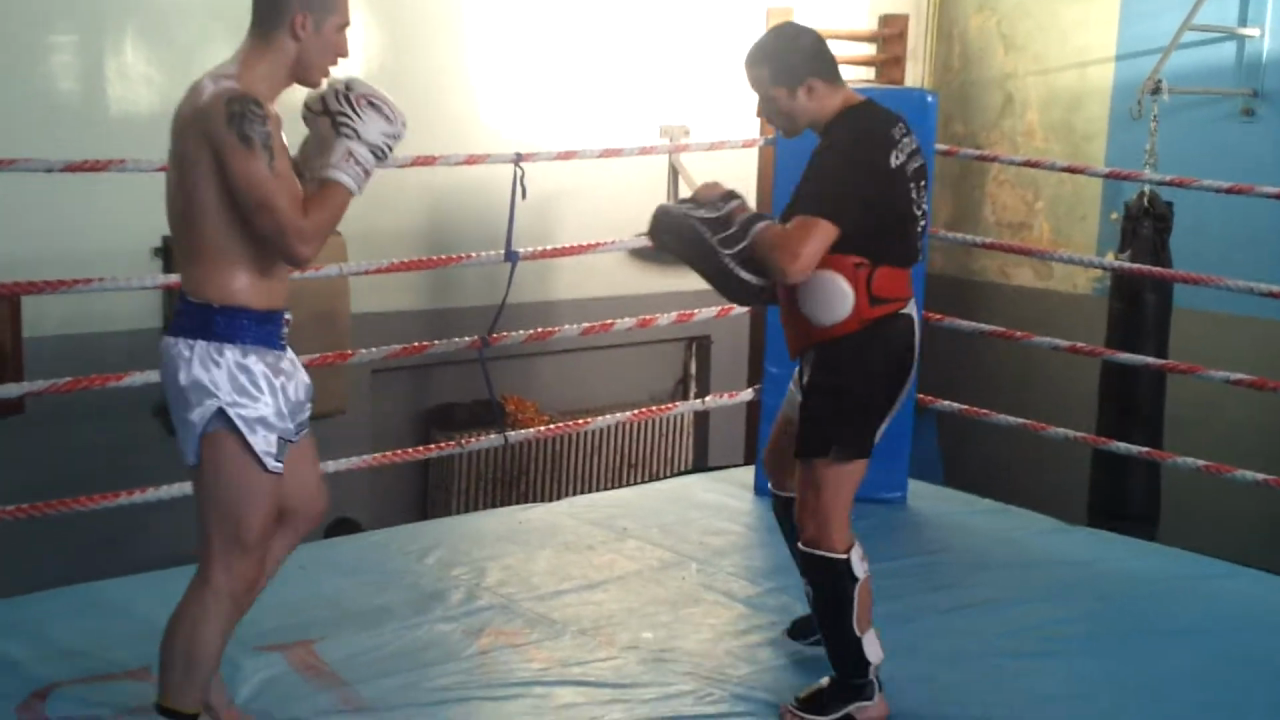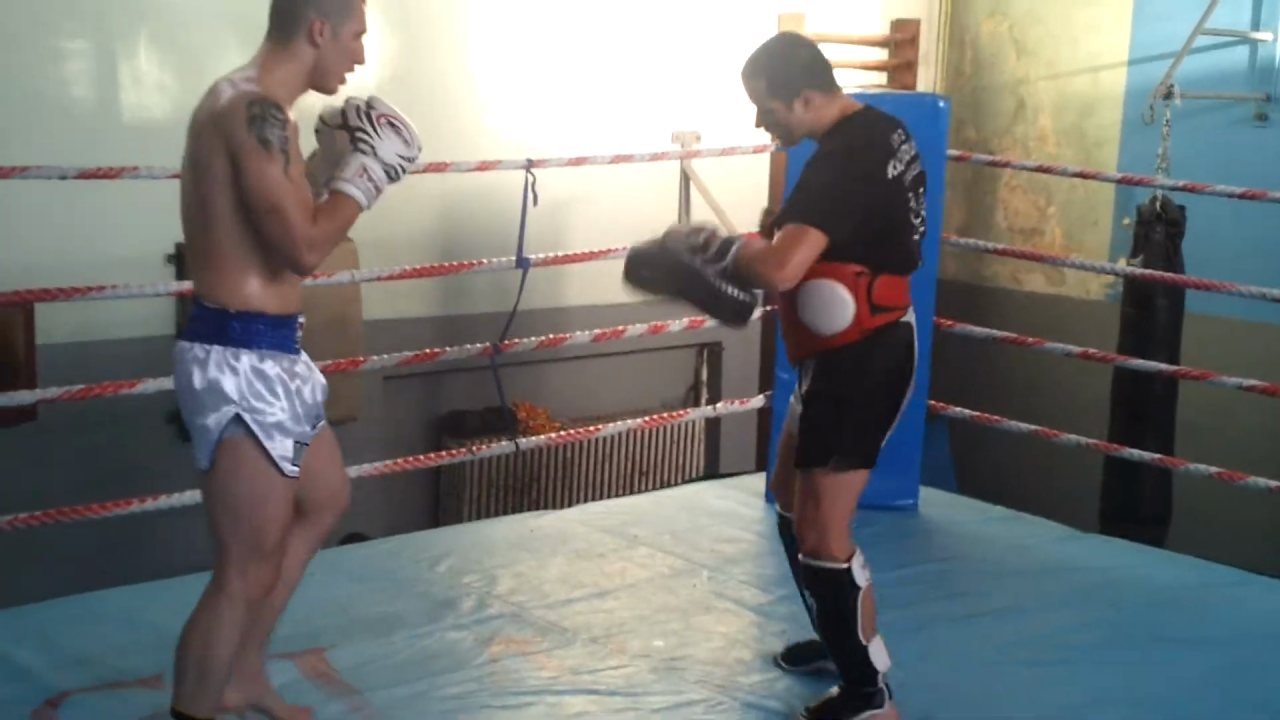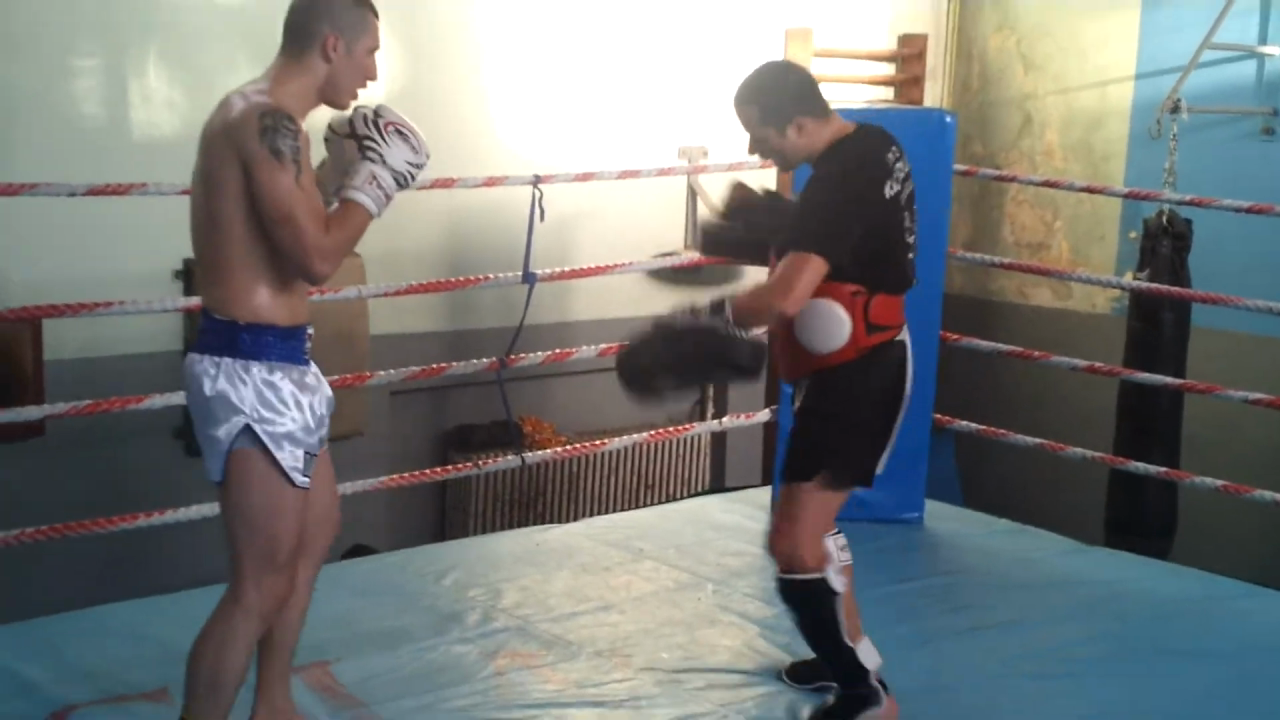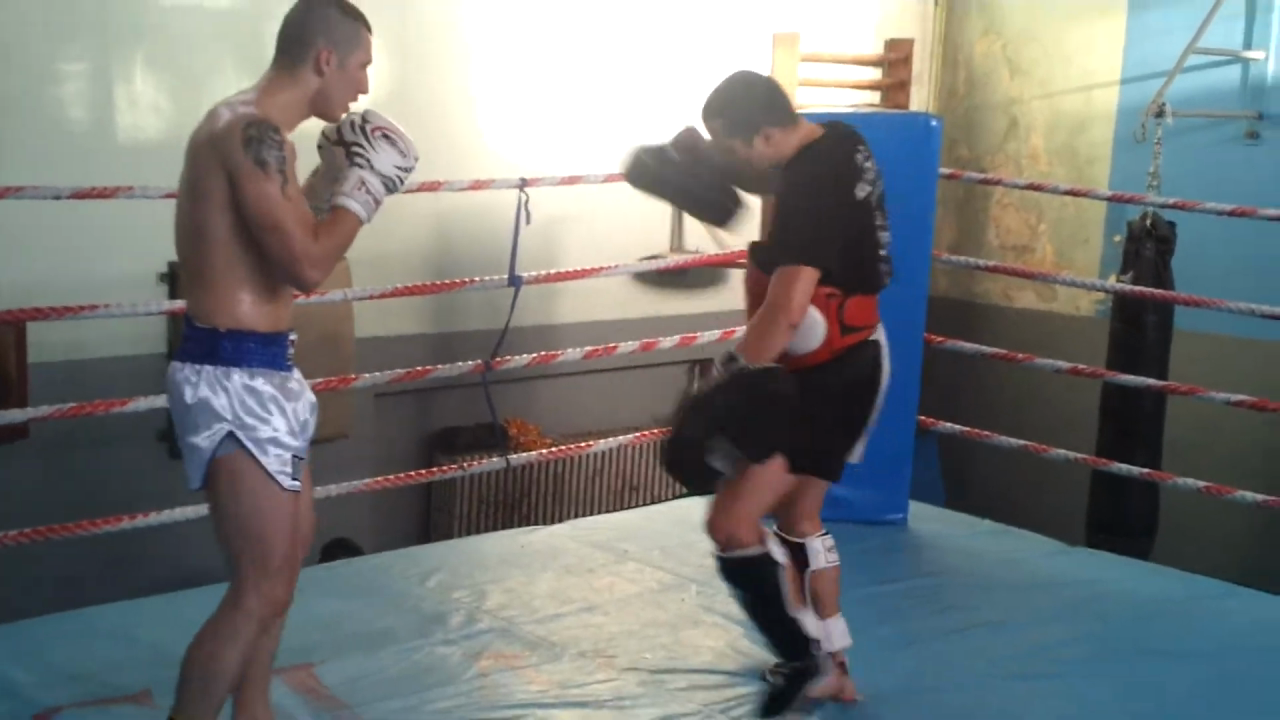
dt=0.1s
person 1, frame 1
left shoulder: (235, 99)
right shoulder: (236, 106)
right elbow: (298, 242)
left wrist: (325, 144)
right wrist: (358, 153)
left hip: (247, 346)
right hip: (228, 353)
left knee: (303, 509)
right knee: (234, 567)
person 1, frame 2
left shoulder: (241, 100)
right shoulder: (255, 111)
right elbow: (305, 248)
left wrist: (332, 157)
right wrist: (369, 168)
left hip: (260, 350)
right hip: (243, 357)
left knee: (324, 500)
right knee: (247, 574)
person 1, frame 3
left shoulder: (252, 113)
right shoulder: (268, 123)
right elbow: (316, 257)
left wrist: (340, 167)
right wrist: (379, 176)
left hip: (271, 362)
right hip: (253, 368)
left knee: (314, 533)
right knee: (261, 585)
person 1, frame 4
left shoulder: (243, 124)
right shoulder: (254, 133)
right elbow: (305, 265)
left wrist: (333, 175)
right wrist: (368, 183)
left hip: (254, 371)
right hip: (236, 379)
left knee: (279, 559)
right knee: (262, 586)
person 2, frame 1
left shoulder: (848, 148)
right shoulder: (880, 125)
left elbow: (792, 261)
left wrist: (726, 213)
right wrist: (766, 229)
left hip: (861, 348)
right hip: (854, 340)
left knee: (821, 523)
right knee: (783, 465)
right ankle: (839, 616)
person 2, frame 2
left shoulder: (840, 160)
right shoulder: (883, 129)
left elbow: (785, 267)
left wrist: (702, 247)
right wrist: (775, 233)
left hip: (858, 358)
right hip: (860, 344)
left knee: (824, 532)
right knee: (793, 494)
right ankle: (834, 638)
person 2, frame 3
left shoulder: (838, 180)
right shoulder: (873, 149)
left elbow: (788, 296)
right wrist: (762, 215)
left hip: (856, 376)
right hip: (860, 365)
left knee: (793, 544)
right knee: (809, 519)
right ankle: (842, 658)
person 2, frame 4
left shoulder: (814, 188)
right shoulder: (837, 145)
left elbow: (781, 314)
left wrist: (720, 394)
right wrist: (700, 160)
left hip: (828, 373)
right hip: (850, 363)
left knee: (732, 523)
right knee: (797, 517)
left ankle: (810, 664)
right ankle: (828, 661)
